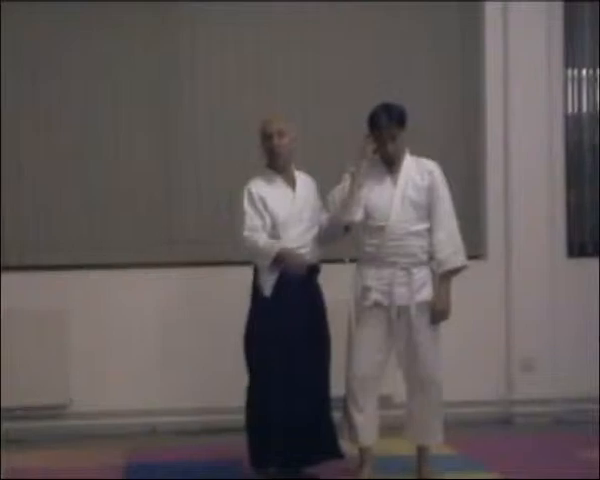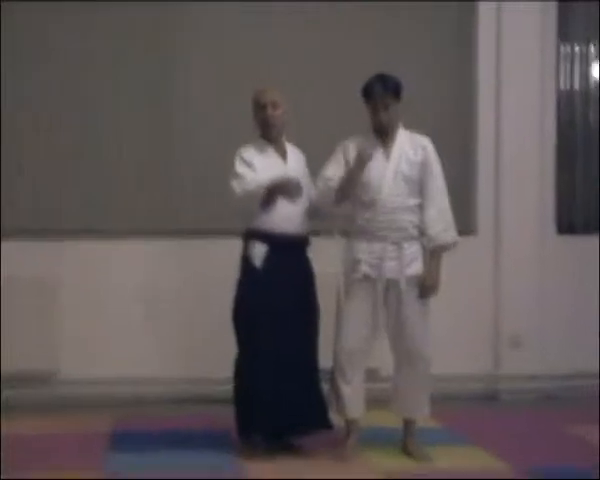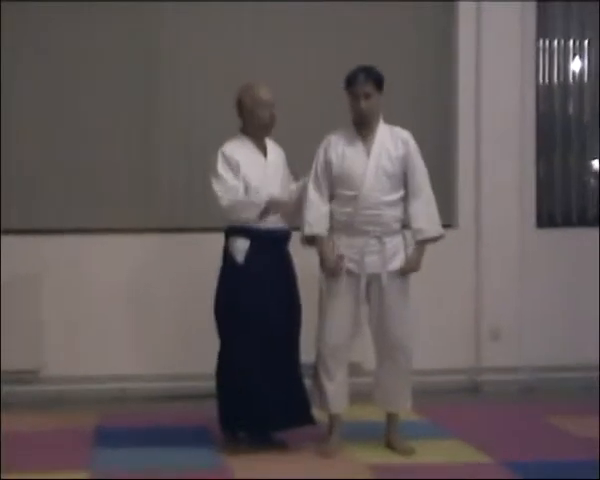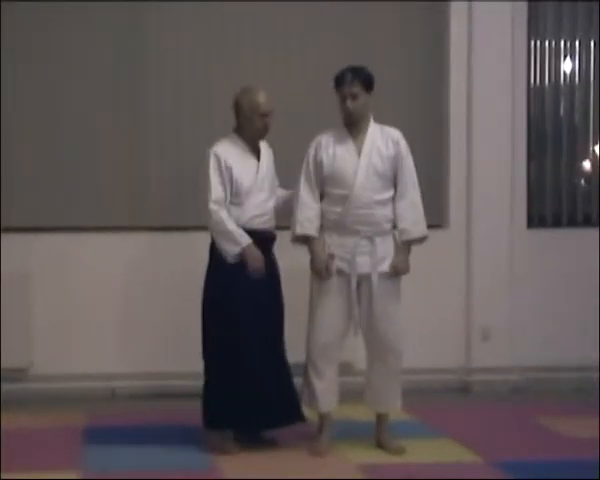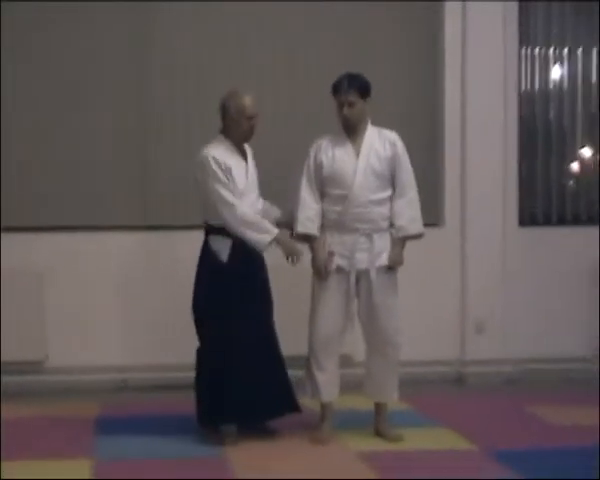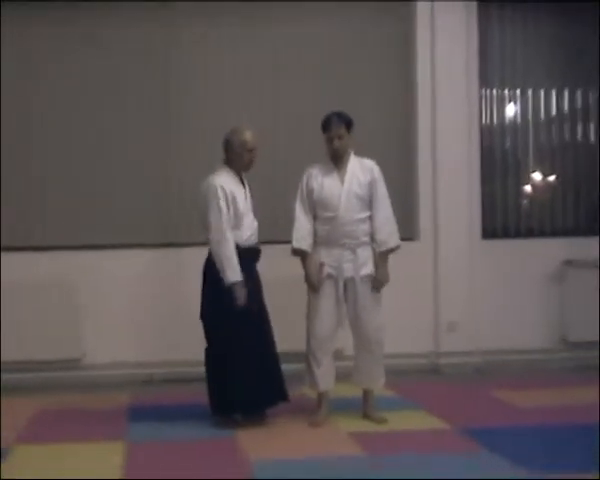
dt=0.4s
person 1, frame 1
left shoulder: (428, 172)
right shoulder: (361, 175)
left elbow: (444, 230)
right elbow: (343, 214)
left wrist: (444, 286)
right wrist: (363, 165)
left hip: (418, 282)
right hip: (374, 283)
left knee: (425, 373)
right knee: (362, 372)
person 1, frame 2
left shoulder: (421, 147)
right shoulder: (353, 148)
left elbow: (435, 206)
right elbow: (327, 195)
left wrist: (434, 261)
right wrist: (353, 172)
left hip: (408, 256)
right hip: (363, 256)
left knee: (413, 347)
right knee: (350, 344)
left ankle: (410, 433)
right ankle: (352, 430)
person 1, frame 3
left shoulder: (402, 141)
right shoulder: (332, 144)
left elbow: (419, 195)
right elbow: (316, 196)
left wrist: (418, 247)
right wrist: (322, 244)
left hip: (389, 251)
right hip: (344, 251)
left knee: (395, 341)
right knee: (333, 340)
left ankle: (392, 428)
right ankle: (334, 427)
person 1, frame 4
left shoulder: (393, 140)
right shoulder: (323, 144)
left elbow: (407, 196)
right elbow: (308, 197)
left wrist: (404, 248)
right wrist: (314, 246)
left hip: (380, 251)
right hip: (335, 250)
left knee: (386, 341)
right knee: (323, 339)
left ankle: (382, 427)
right ankle: (324, 426)
person 1, frame 5
left shoulder: (390, 142)
right shoulder: (322, 147)
left elbow: (405, 195)
right elbow: (309, 198)
left wrist: (399, 244)
right wrist: (315, 245)
left hip: (377, 247)
right hip: (334, 248)
left knee: (384, 333)
right knee: (324, 333)
left ankle: (381, 416)
right ankle: (326, 416)
person 1, frame 6
left shoulder: (369, 170)
right shoulder: (313, 176)
left elbow: (382, 216)
right elbow: (303, 220)
left wrist: (382, 261)
right wrist: (308, 261)
left hip: (362, 260)
right hip: (326, 261)
left knee: (370, 332)
right knee: (320, 332)
person 2, frame 1
left shoulder: (308, 184)
right shoulder: (256, 189)
left elbow: (323, 228)
right elbow: (252, 237)
right wrist: (281, 253)
left hip: (307, 285)
right hip: (274, 288)
left knee: (309, 373)
right knee: (270, 376)
person 2, frame 2
left shoulder: (298, 156)
right shoulder: (246, 156)
left elbow: (311, 201)
right elbow: (247, 191)
right wrist: (274, 186)
left hip: (296, 256)
right hip: (264, 257)
left knee: (297, 344)
right knee: (260, 346)
left ankle: (283, 426)
right ankle: (254, 429)
person 2, frame 3
left shoulder: (277, 152)
right shoulder: (229, 153)
left elbow: (290, 195)
right elbow: (230, 201)
right wrist: (269, 203)
left hip: (277, 252)
right hip: (246, 254)
left knee: (279, 339)
right knee: (243, 344)
left ankle: (264, 423)
right ankle: (236, 425)
person 2, frame 4
left shoulder: (267, 152)
right shoulder: (221, 153)
right elbow: (215, 210)
right wrist: (244, 247)
left hip: (262, 253)
right hip: (232, 258)
left knee: (264, 342)
right knee: (228, 343)
left ankle: (250, 423)
right ankle: (219, 425)
person 2, frame 5
left shoulder: (246, 152)
right shoulder: (212, 157)
right elbow: (232, 210)
left wrist: (281, 217)
right wrist: (277, 237)
left hip: (248, 254)
right hip: (223, 256)
left knee: (257, 336)
right knee: (221, 340)
left ankle: (250, 414)
right ankle: (216, 418)
person 2, frame 6
left shoulder: (240, 181)
right shoulder: (218, 184)
right elbow: (221, 237)
right wrist: (234, 281)
left hip: (244, 267)
right hip: (227, 272)
left knee: (255, 338)
right knee: (226, 342)
left ankle: (249, 403)
